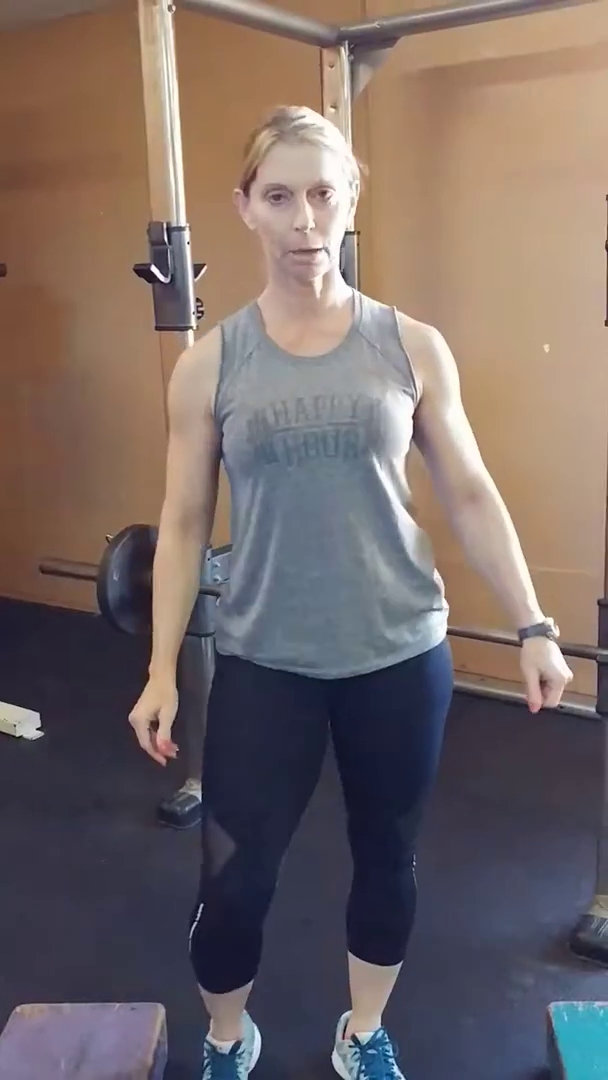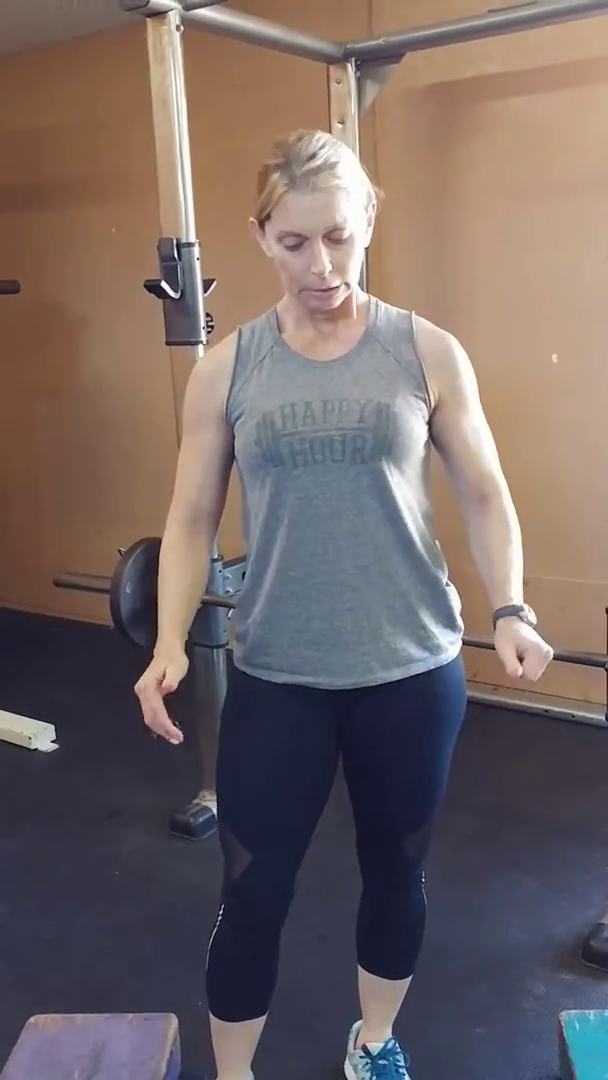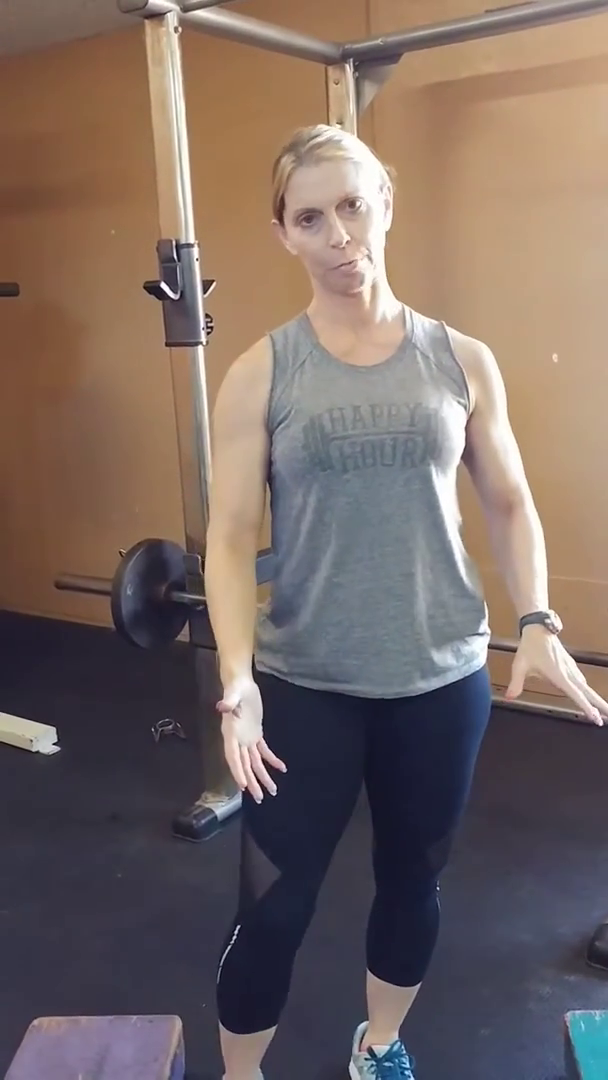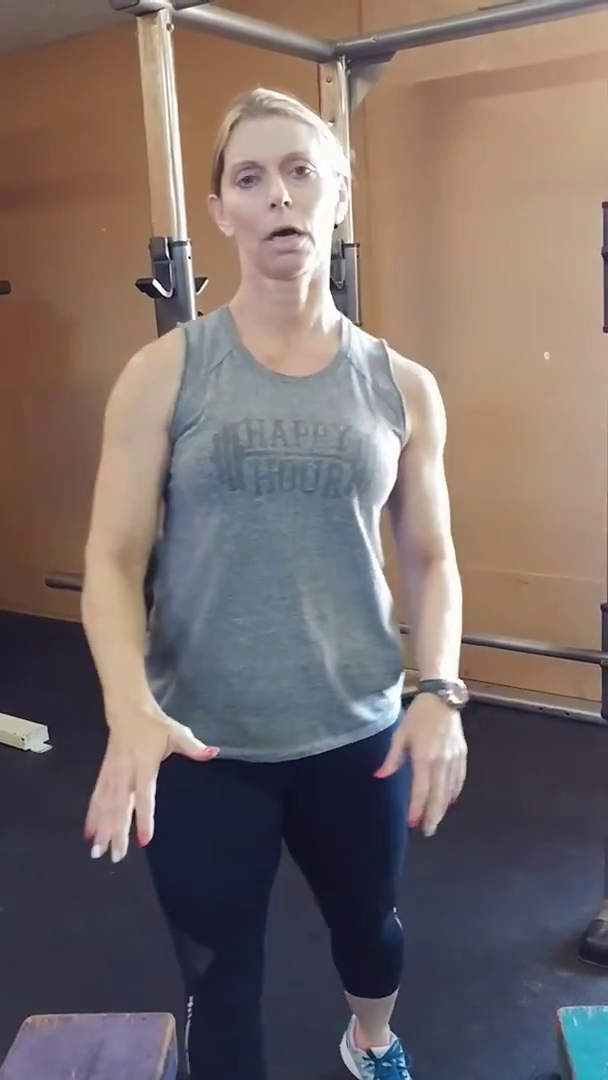
dt=1s
person 1, frame 1
left shoulder: (412, 347)
right shoulder: (209, 363)
left elbow: (471, 496)
right elbow: (183, 524)
left wrist: (531, 625)
right wrist: (161, 669)
left hip: (399, 657)
right hip: (263, 665)
left knee: (386, 858)
right knee: (232, 884)
person 1, frame 2
left shoulder: (428, 351)
right shoulder: (226, 367)
left elbow: (486, 495)
right elbow: (190, 519)
left wrist: (512, 610)
right wrist: (168, 644)
left hip: (413, 670)
right hip: (275, 677)
left knee: (395, 870)
right knee: (253, 894)
person 1, frame 3
left shoulder: (461, 360)
right shoulder: (260, 374)
left elbow: (509, 505)
right elbow: (230, 539)
right wrist: (236, 675)
left hip: (441, 677)
right hip: (305, 683)
left knee: (412, 882)
right knee: (271, 909)
person 1, frame 4
left shoulder: (402, 386)
right shoulder: (164, 374)
left elbow: (430, 560)
right elbow: (111, 561)
left wrist: (439, 691)
right wrist: (129, 709)
left hip: (357, 731)
right hip: (200, 744)
left knee: (369, 924)
right knee: (221, 984)
